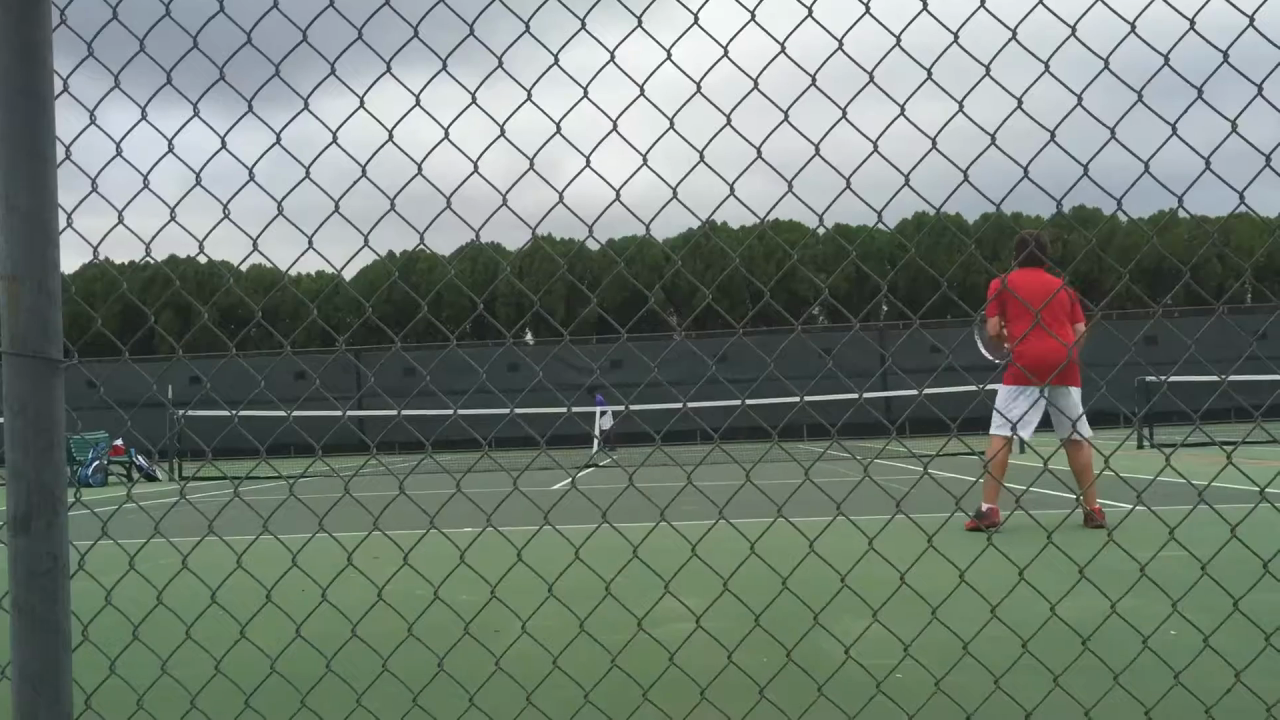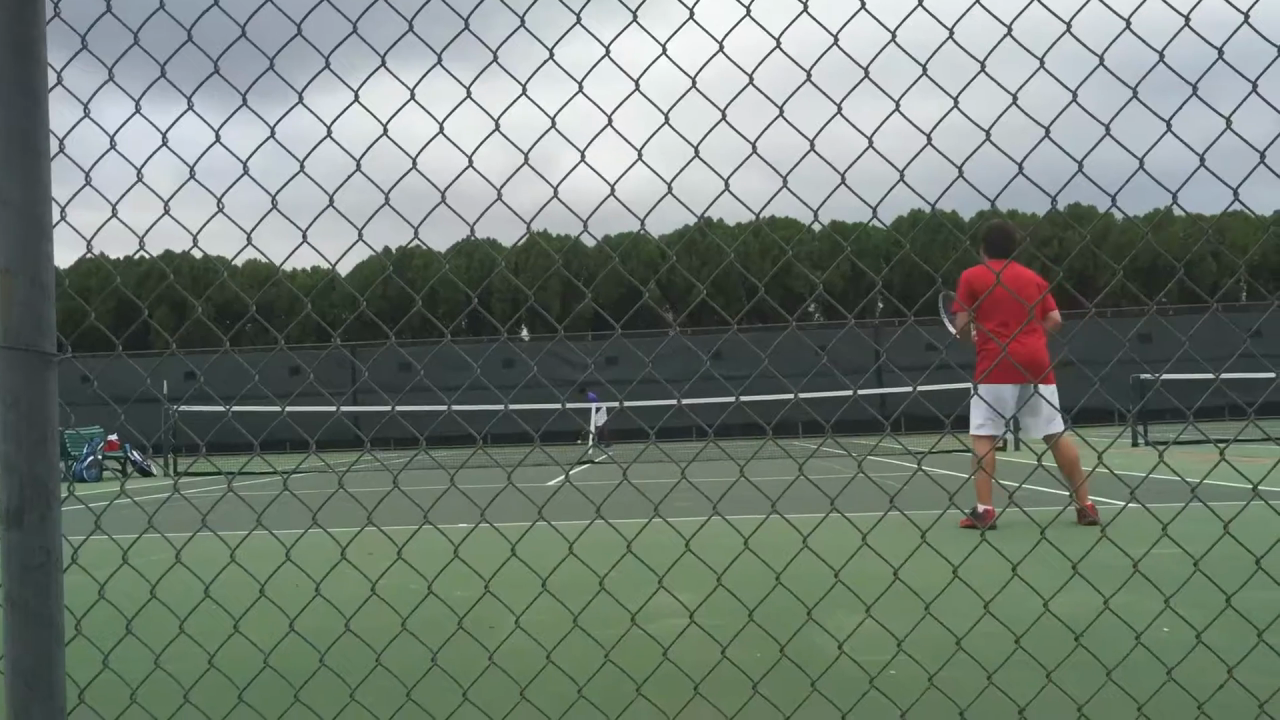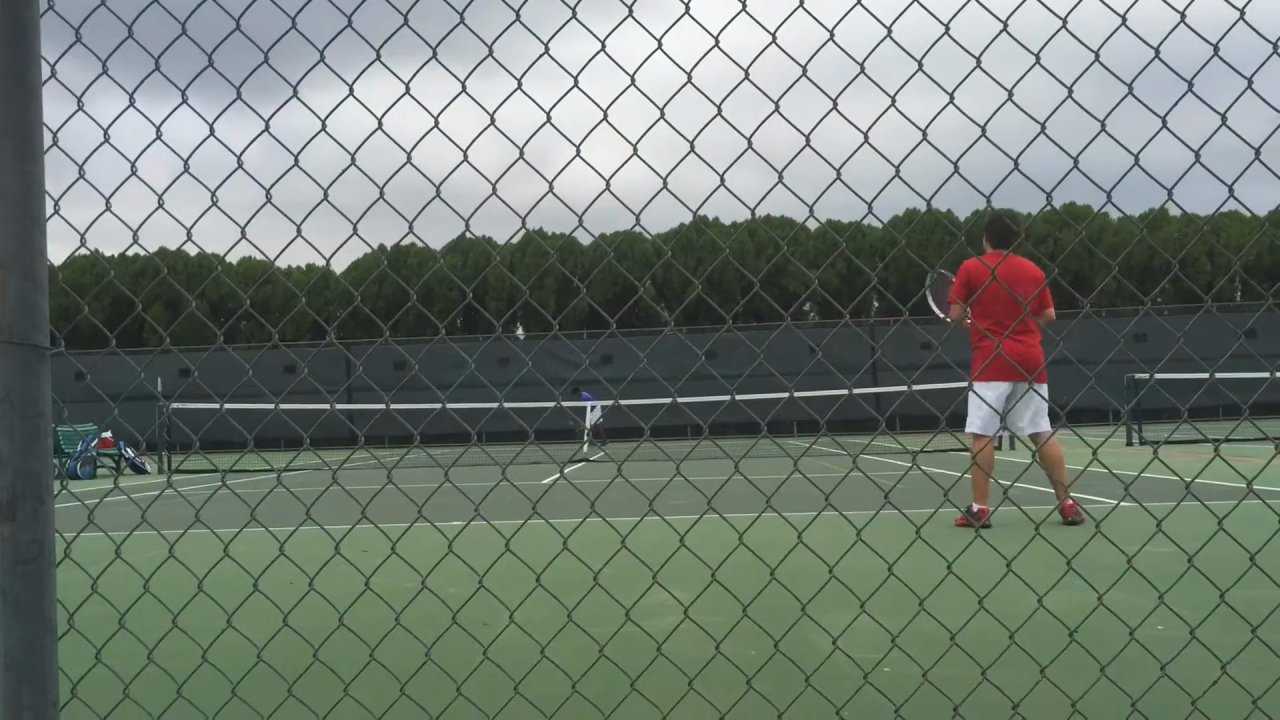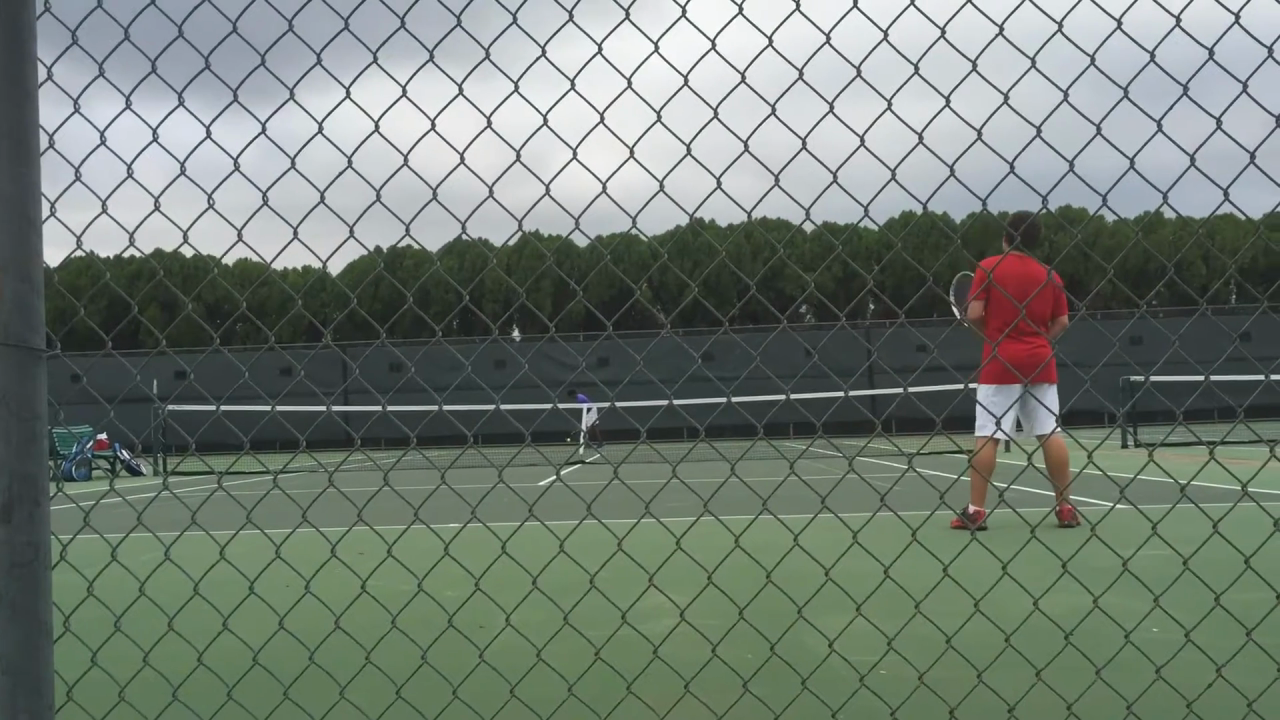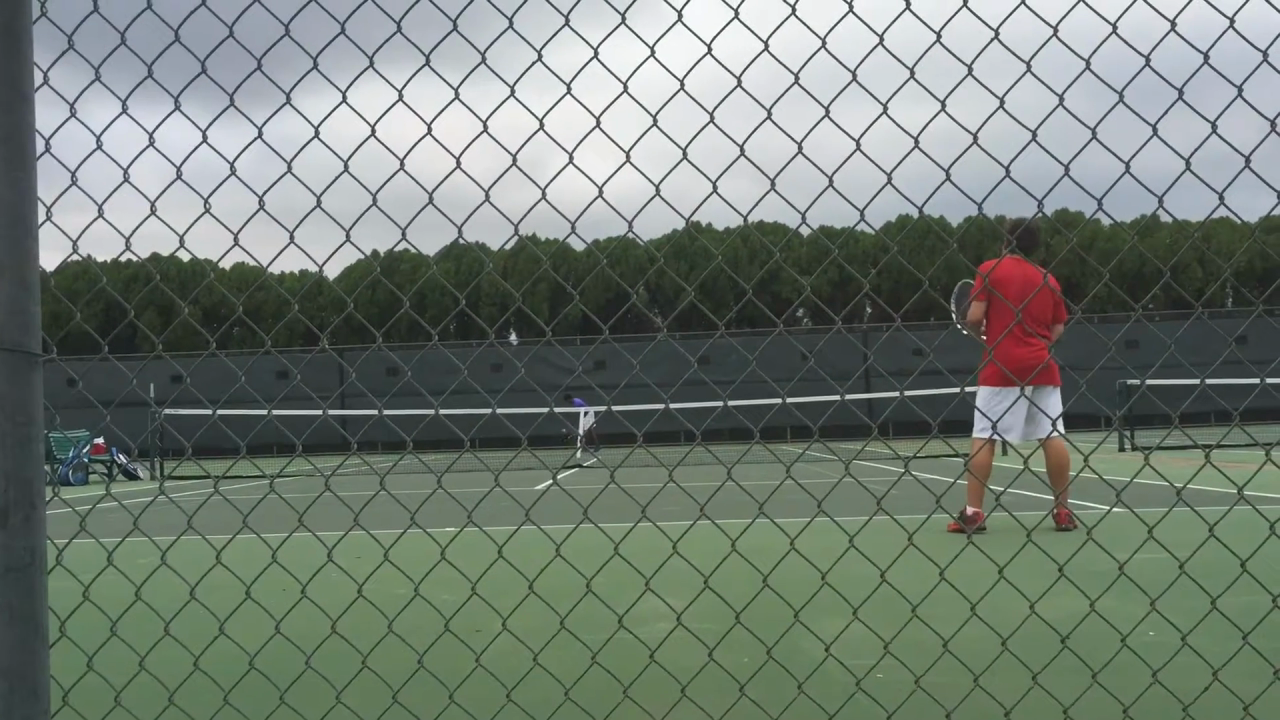
dt=0.3s
person 1, frame 1
left shoulder: (1001, 283)
right shoulder: (1062, 286)
left elbow: (994, 329)
right elbow: (1080, 330)
left hip: (1025, 365)
right hip: (1064, 364)
left knee: (1001, 435)
right knee: (1075, 438)
left ankle: (989, 509)
right ankle: (1093, 508)
person 1, frame 2
left shoulder: (971, 276)
right shoulder: (1033, 277)
left elbow: (961, 324)
right elbow: (1054, 320)
left wrist: (971, 337)
left hip: (998, 365)
right hip: (1036, 362)
left knee: (983, 436)
right knee: (1056, 433)
left ankle: (984, 510)
right ankle: (1085, 505)
person 1, frame 3
left shoulder: (972, 267)
right shoulder: (1034, 270)
left elbow: (956, 315)
right elbow: (1049, 315)
left wrist: (971, 321)
left hip: (992, 361)
right hip: (1031, 359)
left knee: (983, 434)
right knee: (1042, 432)
left ankle: (980, 508)
right ankle: (1067, 504)
person 1, frame 4
left shoulder: (988, 268)
right shoulder: (1050, 275)
left elbow: (974, 316)
right elbow: (1062, 322)
left hip: (999, 364)
right hip: (1040, 363)
left knee: (987, 436)
right knee: (1051, 433)
left ankle: (976, 511)
right ankle: (1065, 507)
person 1, frame 5
left shoulder: (989, 270)
right shoulder: (1048, 279)
left elbow: (974, 316)
right elbow: (1057, 330)
left wrist: (982, 331)
left hip: (1001, 368)
right hip: (1042, 366)
left knee: (984, 438)
right knee: (1053, 436)
left ankle: (973, 512)
right ankle: (1063, 511)
